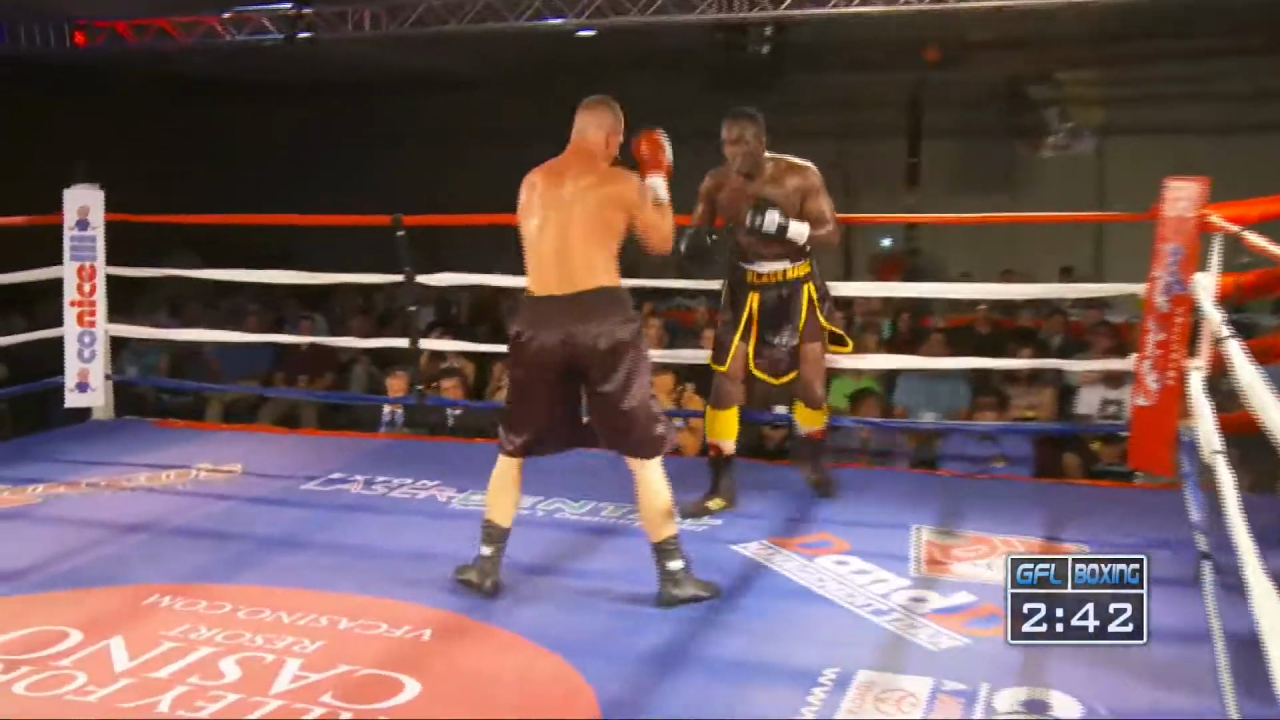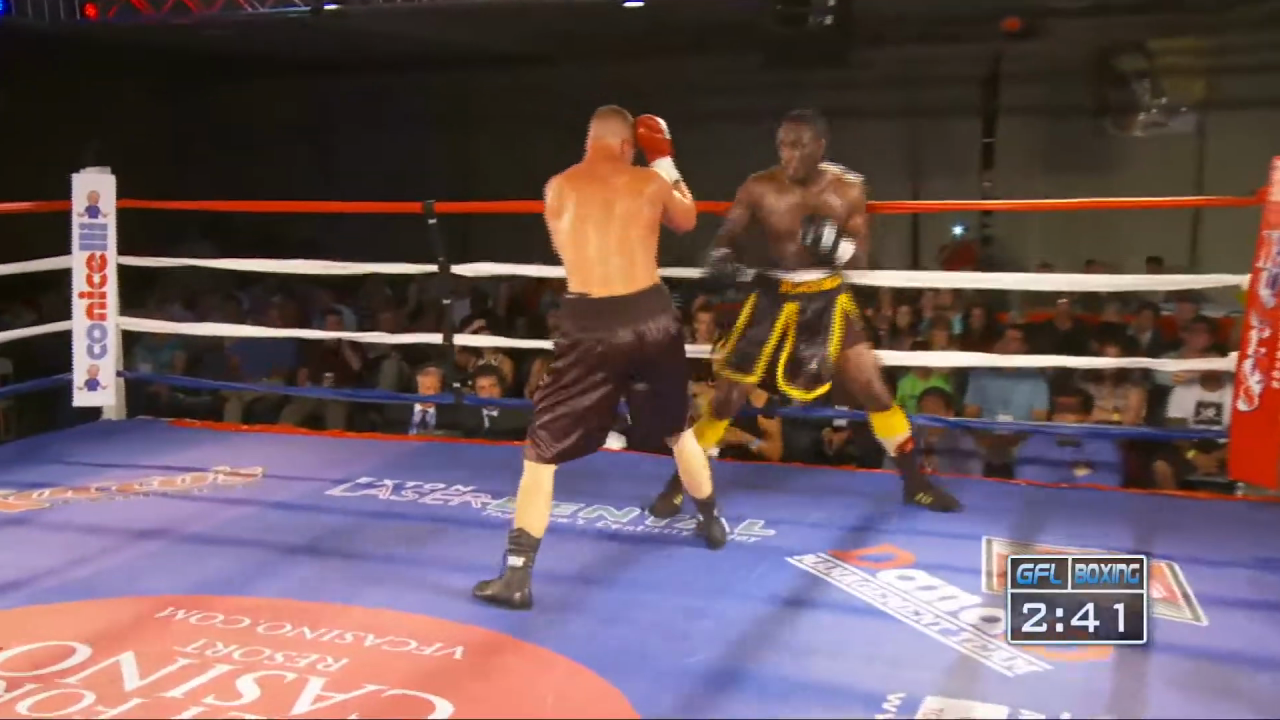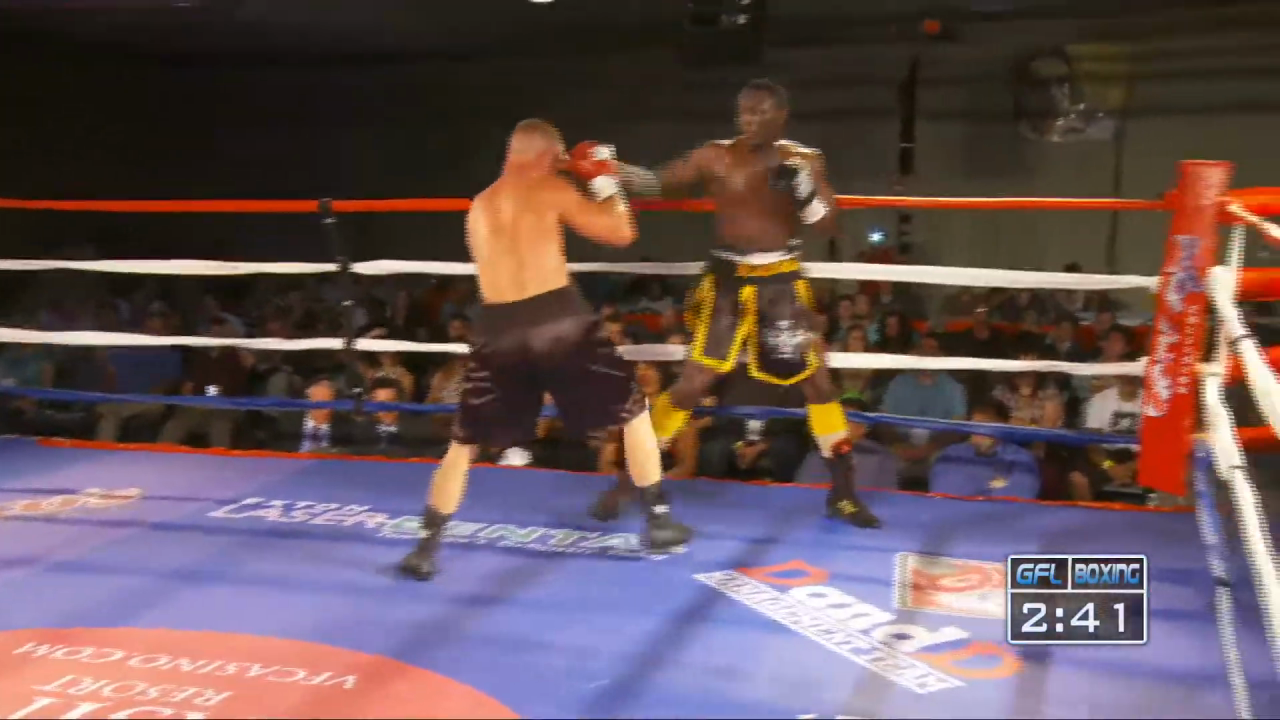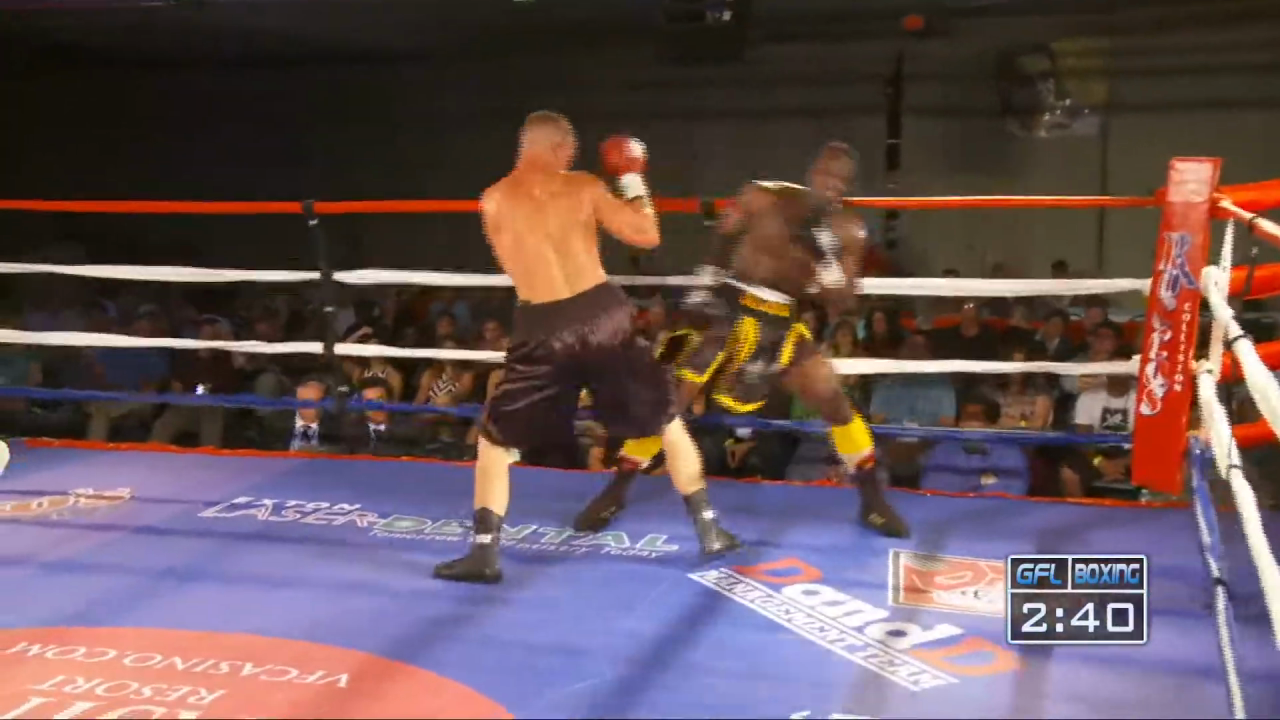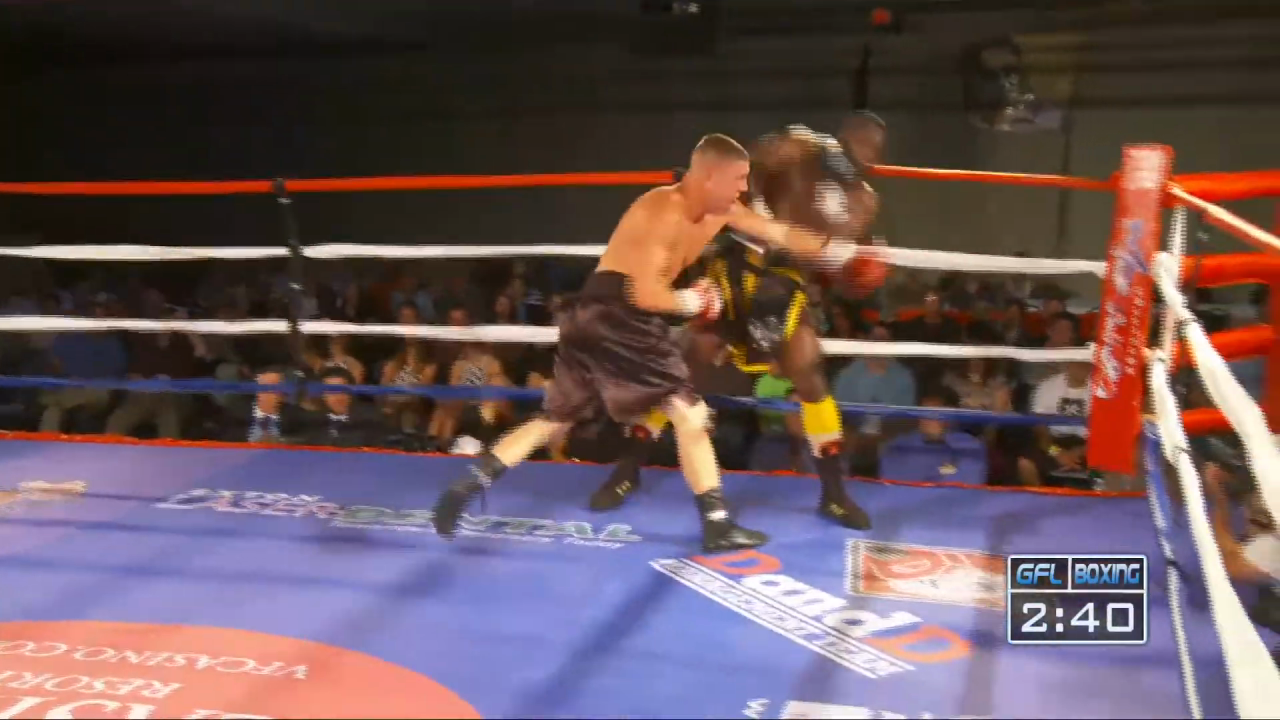
dt=0.5s
person 1, frame 1
left shoulder: (533, 181)
right shoulder: (622, 183)
right elbow: (661, 242)
right wrist: (658, 179)
left hip: (540, 321)
right hip: (604, 317)
left knee: (514, 447)
right knee: (646, 452)
left ankle: (486, 564)
right ankle: (675, 575)
person 1, frame 2
left shoulder: (557, 188)
right shoulder: (649, 182)
right elbow: (686, 220)
right wrist: (663, 160)
left hip: (589, 324)
right hip: (652, 317)
left knee: (542, 451)
right knee: (677, 429)
left ankle: (514, 577)
right ankle: (711, 521)
person 1, frame 3
left shoulder: (478, 208)
right shoulder: (551, 192)
right elbow: (621, 234)
right wrist: (603, 180)
left hip: (499, 331)
right hip: (559, 320)
left knee: (464, 443)
right knee: (633, 411)
left ankle: (424, 551)
right ankle: (660, 520)
person 1, frame 4
left shoulder: (493, 200)
right shoulder: (584, 187)
right elbow: (646, 237)
right wrist: (631, 177)
left hip: (543, 331)
right hip: (603, 316)
left knee: (494, 441)
right knee: (668, 422)
left ankle: (483, 553)
right ankle: (708, 530)
person 1, frame 5
left shoulder: (716, 207)
right shoulder: (661, 212)
left elbow: (773, 232)
right elbow: (643, 296)
left wrist: (830, 250)
right wrist: (694, 300)
left hip: (595, 315)
right hip: (607, 310)
left knee: (556, 420)
right knee: (689, 413)
left ankle: (469, 484)
right ankle: (716, 525)
person 2, frame 1
left shoulder: (802, 175)
right shoulder: (716, 183)
left elbow: (832, 233)
right elbow: (698, 228)
left wrist: (787, 226)
right wrist: (692, 241)
left hip: (797, 287)
right hip: (745, 289)
left knee: (811, 390)
right knee: (725, 388)
left ankle: (813, 460)
right ankle: (721, 486)
person 2, frame 2
left shoulder: (848, 188)
right shoulder: (758, 187)
left elbow: (861, 250)
right elbow: (727, 234)
left wrist: (837, 245)
right wrist: (721, 256)
left hip: (828, 299)
right hip: (774, 298)
left knee: (876, 394)
right knee: (727, 397)
left ankle: (915, 482)
right ankle: (682, 482)
person 2, frame 3
left shoulder: (806, 160)
right shoulder: (714, 156)
left elbow: (831, 228)
right elbow: (663, 183)
left wrist: (807, 195)
right wrist: (631, 177)
left hip: (782, 283)
right hip: (729, 281)
left knee: (818, 384)
right knee: (692, 385)
left ankle: (842, 491)
person 2, frame 4
left shoulder: (848, 231)
right shoulder: (764, 196)
left elbow: (841, 304)
right elbow: (723, 237)
left wrist: (827, 259)
right wrist: (706, 286)
left hip: (779, 323)
right hip: (730, 311)
left knee: (834, 401)
right knee: (673, 402)
left ankle: (874, 502)
right ankle: (613, 494)
person 2, frame 5
left shoulder: (863, 199)
right shoulder: (797, 145)
left wrist: (835, 184)
left hip: (784, 286)
right hip: (734, 270)
left knee: (810, 378)
left ankle: (834, 493)
right ankle: (628, 468)
